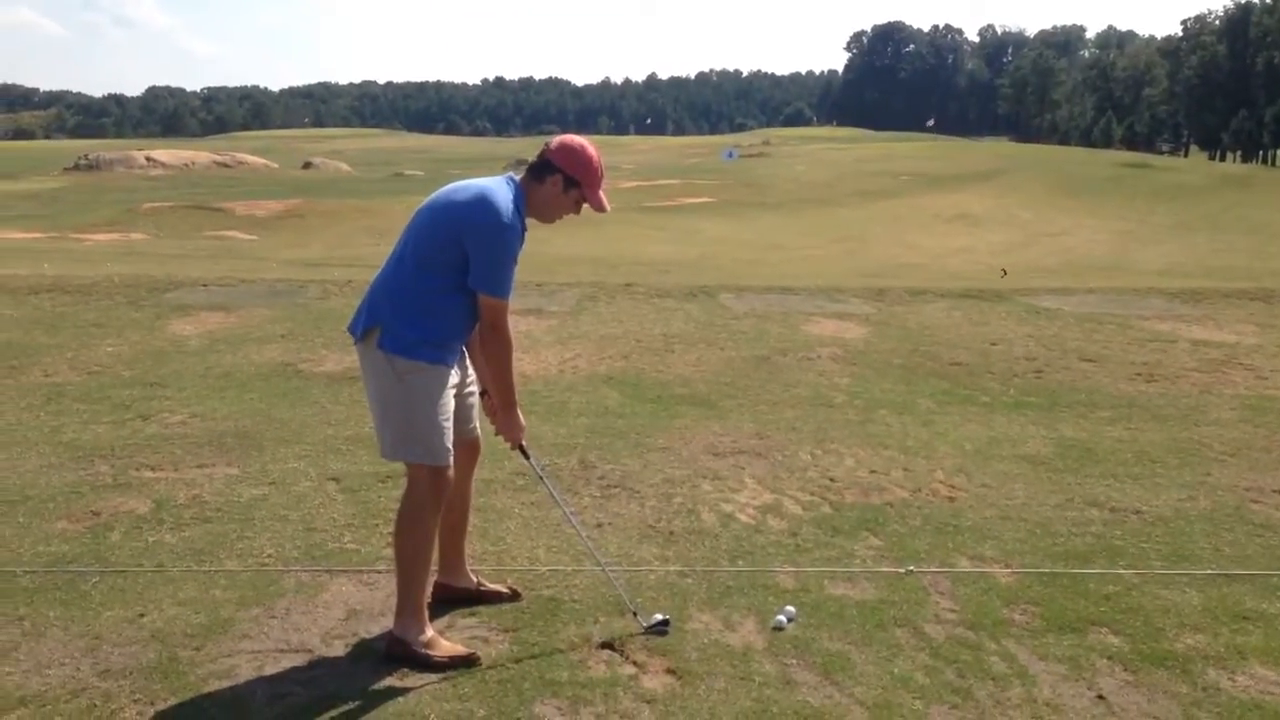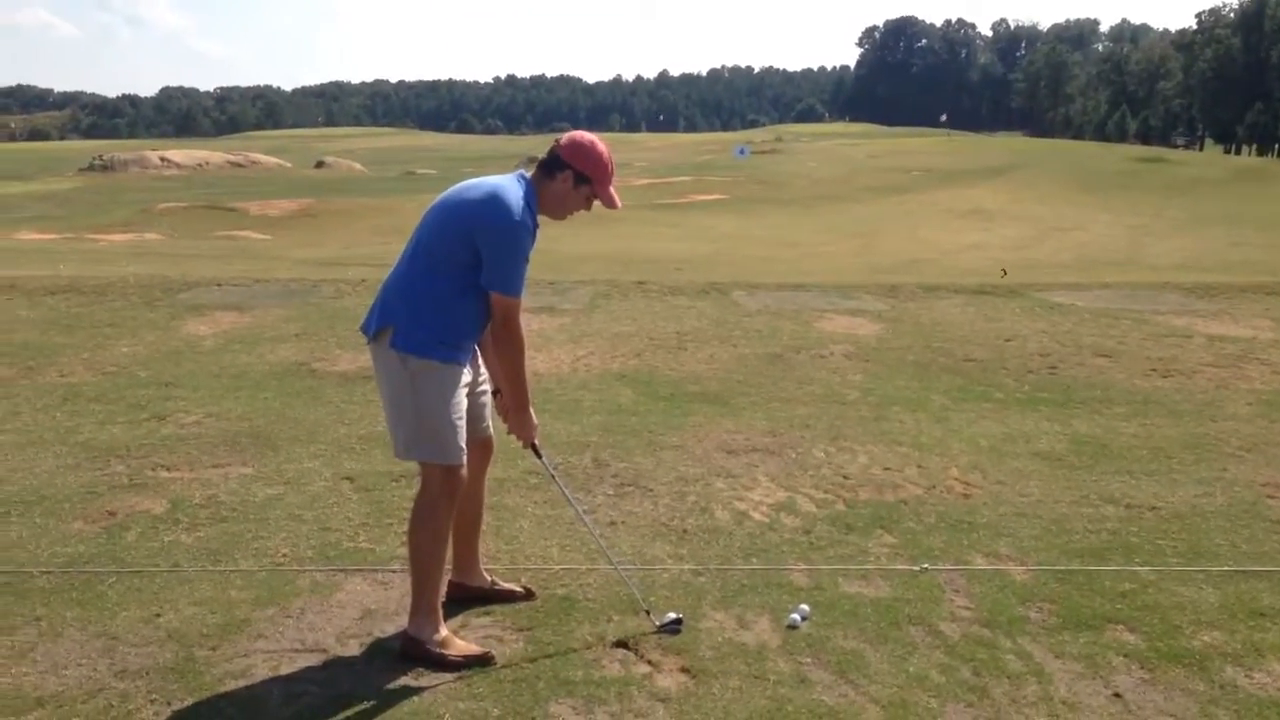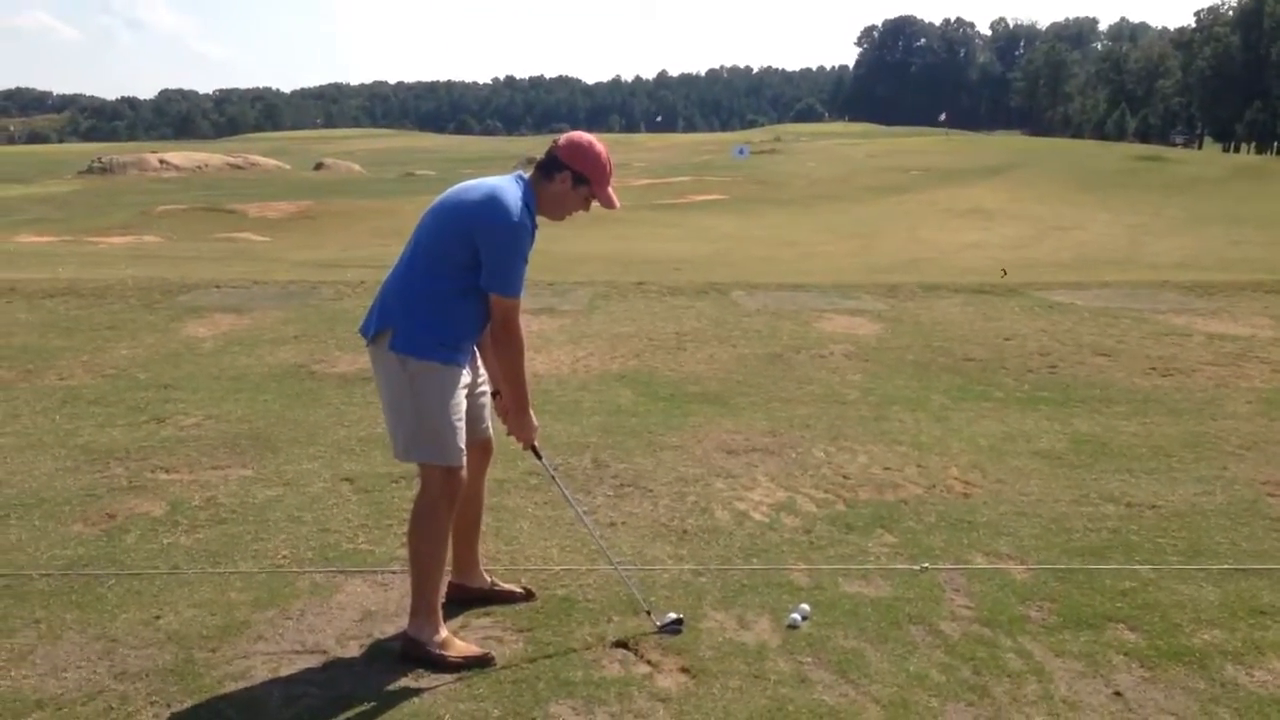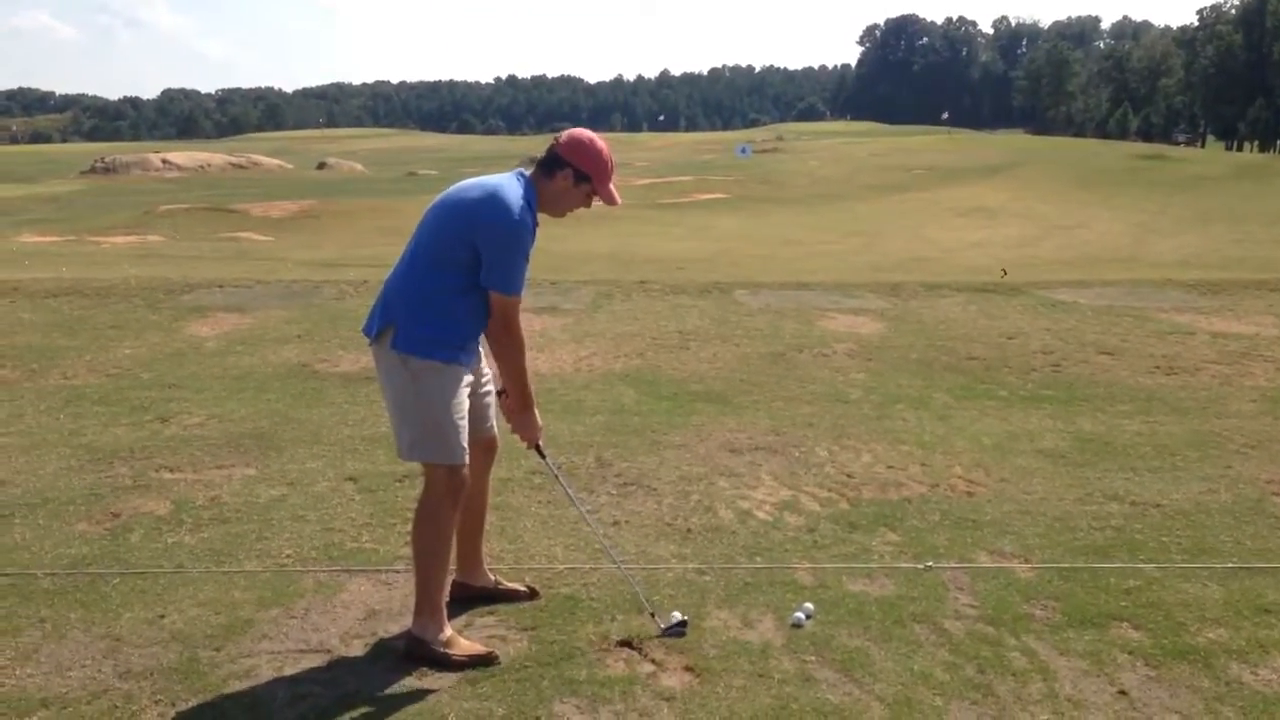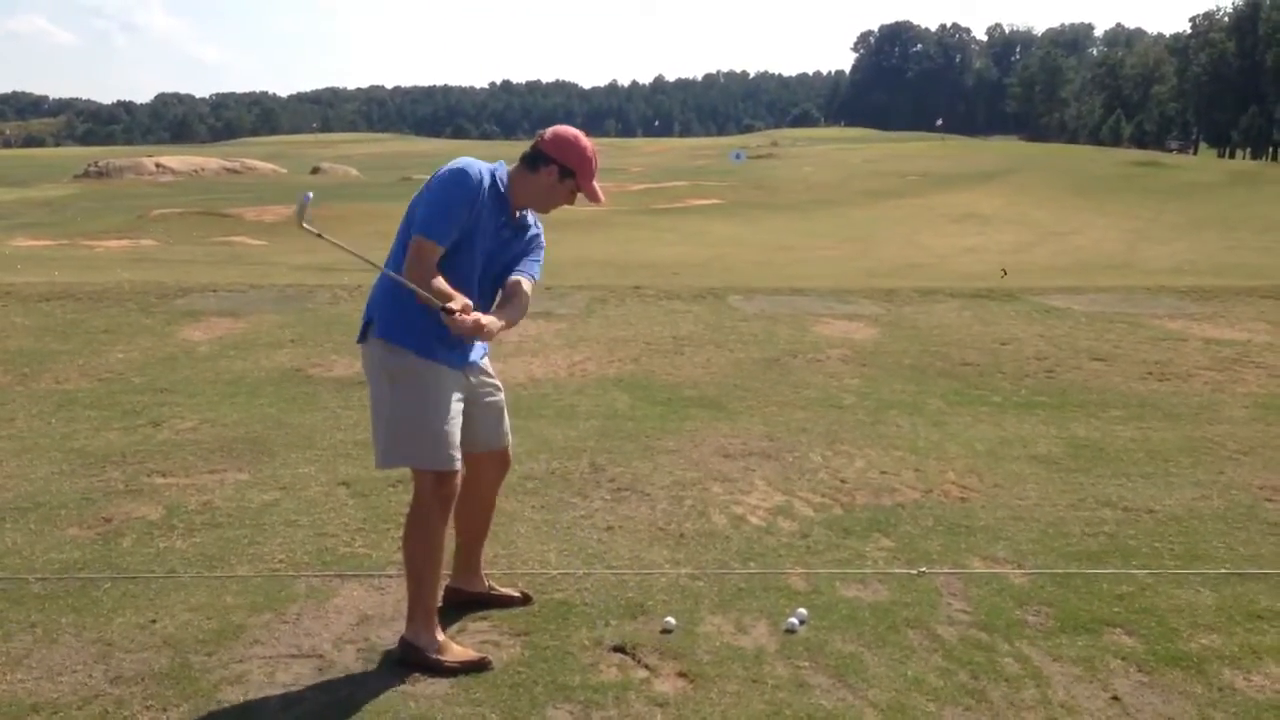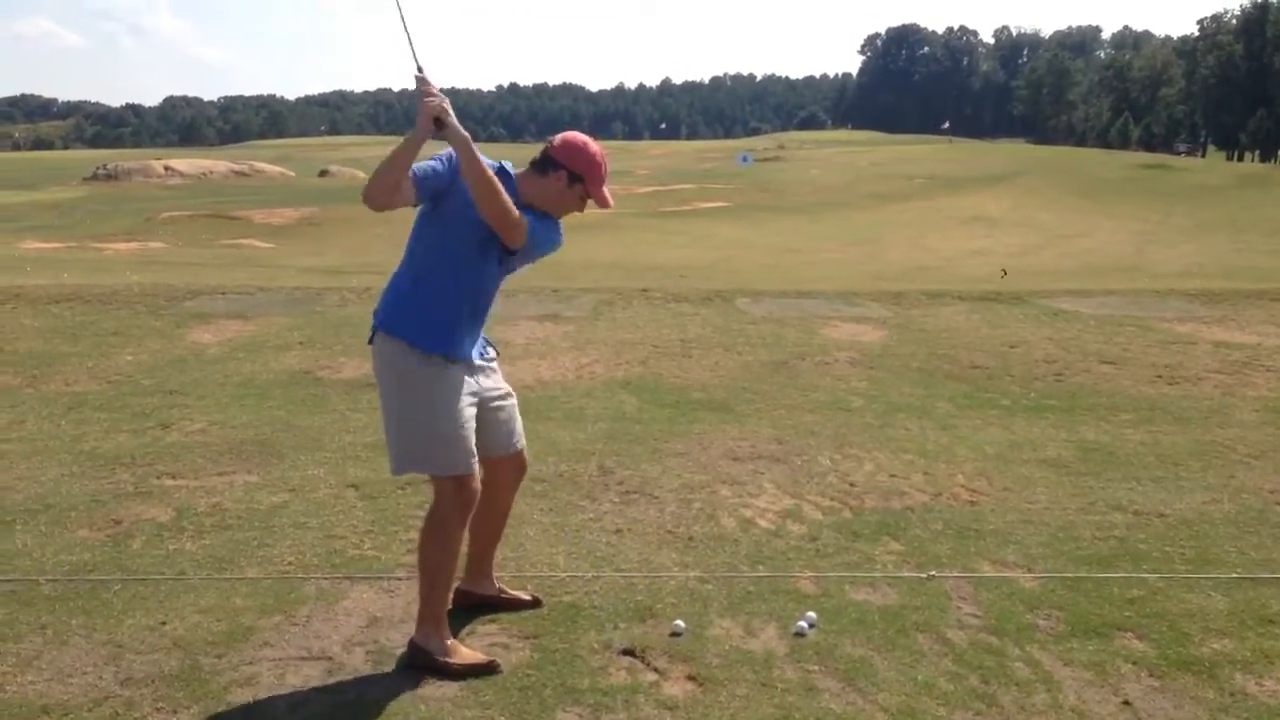
dt=0.3s
person 1, frame 1
left shoulder: (495, 200)
right shoulder: (498, 216)
left elbow: (473, 315)
right elbow: (494, 328)
left wrist: (489, 389)
right wrist: (509, 408)
left hip: (436, 342)
right hip: (403, 345)
left knee: (463, 453)
right knee: (431, 476)
left ankle: (453, 577)
right ankle: (409, 628)
person 1, frame 2
left shoulder: (506, 199)
right shoulder: (509, 214)
left elbow: (486, 314)
right elbow: (506, 325)
left wrist: (501, 389)
right wrist: (521, 407)
left hip: (449, 341)
right hip: (416, 345)
left knee: (477, 453)
right knee: (445, 476)
left ankle: (467, 575)
right ankle: (423, 627)
person 1, frame 3
left shoulder: (504, 199)
right shoulder: (509, 217)
left elbow: (485, 315)
right elbow: (506, 328)
left wrist: (500, 388)
right wrist: (521, 409)
left hip: (447, 343)
right hip: (414, 346)
left knee: (476, 454)
right knee: (444, 478)
left ankle: (467, 577)
right ankle: (423, 629)
person 1, frame 4
left shoulder: (507, 198)
right shoulder: (509, 215)
left elbow: (490, 314)
right elbow: (505, 324)
left wrist: (508, 387)
right wrist: (525, 405)
left hip: (451, 342)
right hip: (416, 345)
left knee: (480, 452)
right knee: (448, 477)
left ankle: (471, 574)
right ankle: (428, 627)
person 1, frame 5
left shoulder: (530, 233)
right shoulder: (463, 182)
left elbow: (518, 297)
right elbow: (414, 271)
left wrist: (487, 320)
right wrist: (454, 304)
left hip: (464, 354)
right hip: (405, 349)
left knee: (492, 461)
right knee: (439, 485)
left ankle: (466, 580)
right ankle: (420, 633)
person 1, frame 6
left shoulder: (545, 231)
right shoulder: (458, 171)
left elbow: (505, 222)
right elbow: (376, 197)
left wrist: (461, 138)
right wrist: (421, 133)
left hip: (469, 354)
right hip: (413, 350)
left knee: (508, 465)
right knee: (460, 487)
left ankle: (477, 581)
right ankle: (430, 636)
